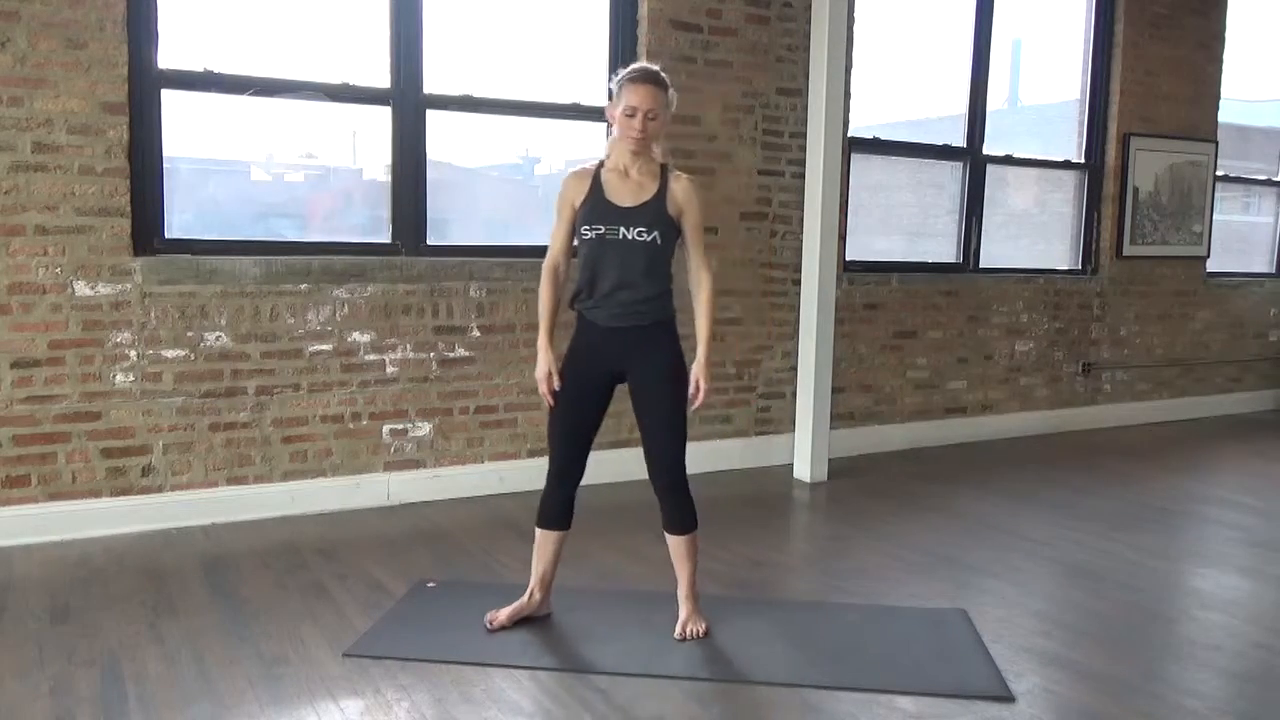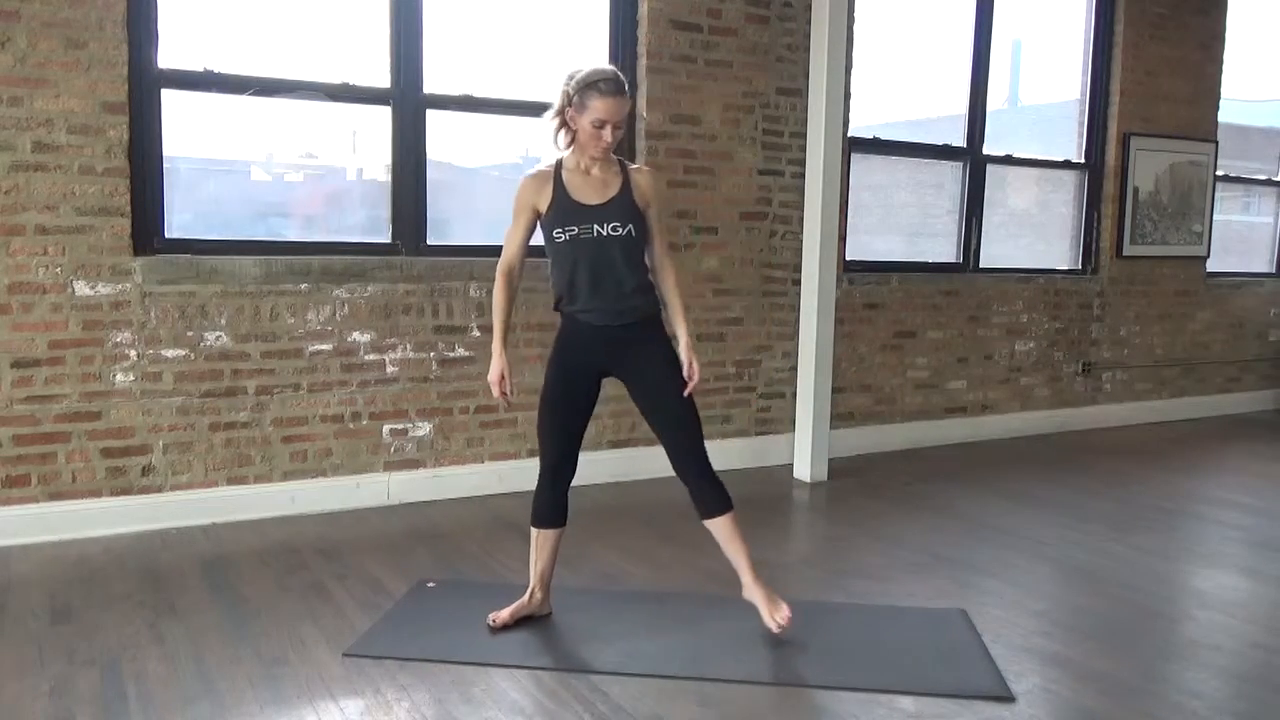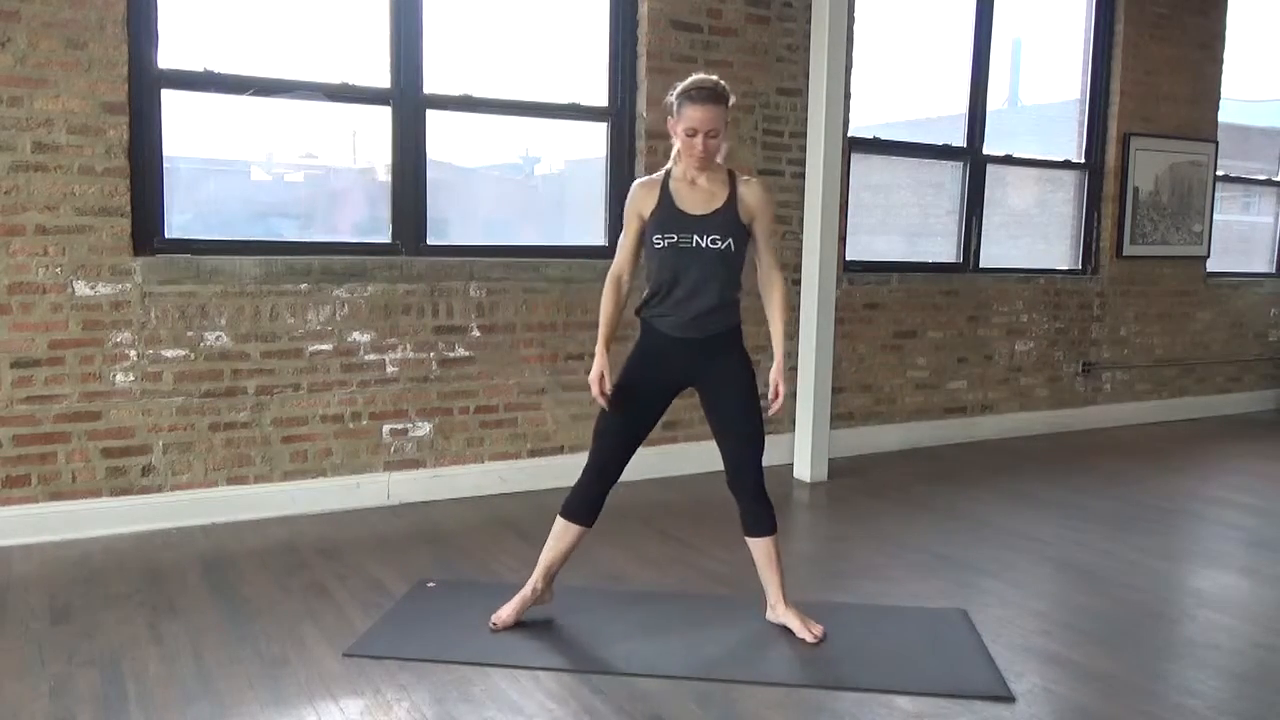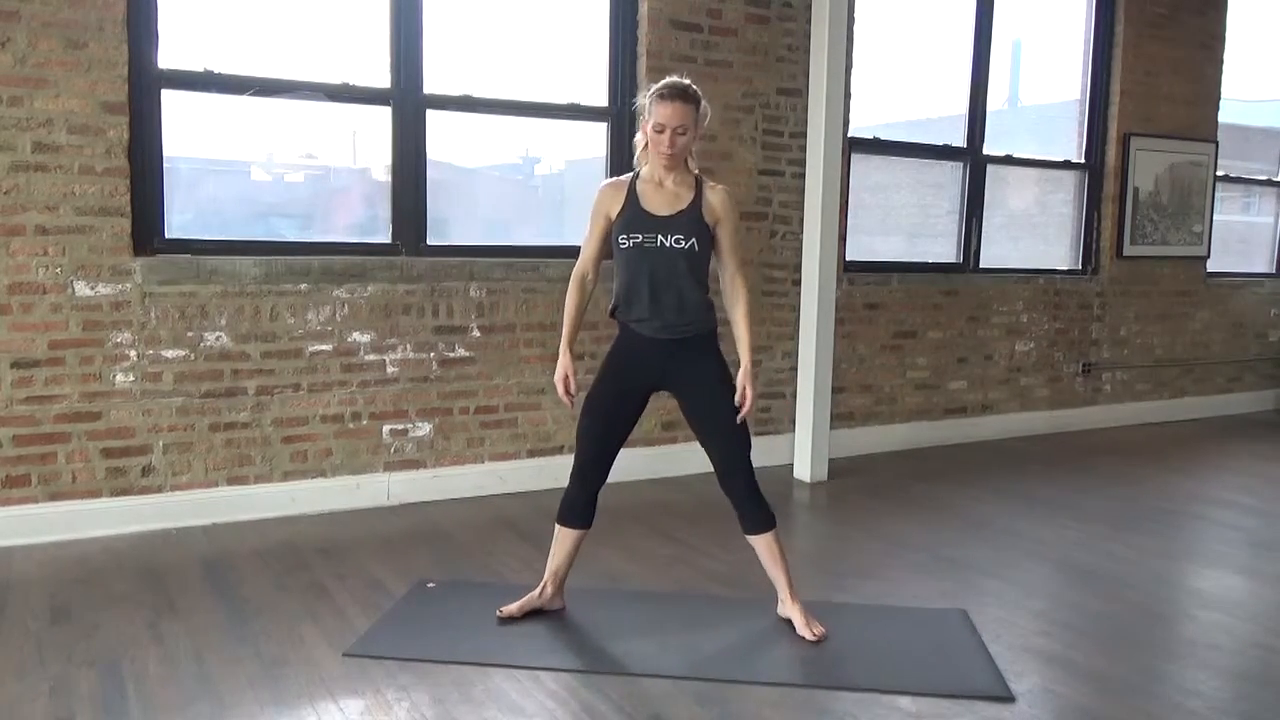
dt=0.5s
person 1, frame 1
left shoulder: (678, 190)
right shoulder: (580, 183)
left elbow: (699, 274)
right elbow: (555, 267)
left wrist: (701, 355)
right wrist: (543, 345)
left hip: (655, 344)
right hip: (592, 341)
left knee: (668, 474)
right knee: (563, 470)
left ankle: (687, 599)
right ankle: (538, 593)
person 1, frame 2
left shoulder: (640, 182)
right shoulder: (540, 186)
left elbow: (660, 262)
right elbow: (508, 268)
left wrist: (684, 338)
right wrist: (499, 348)
left hip: (643, 337)
right hip: (577, 341)
left knee: (692, 461)
right knee: (554, 469)
left ankle: (752, 583)
right ankle: (536, 594)
person 1, frame 3
left shoulder: (749, 195)
right shoulder: (646, 192)
left elbow: (770, 278)
right elbow: (620, 275)
left wrist: (779, 359)
right wrist: (601, 351)
left hip: (722, 352)
right hip: (658, 348)
left knee: (747, 478)
right knee: (600, 468)
left ankle: (778, 602)
right ankle: (537, 585)
person 1, frame 4
left shoulder: (714, 199)
right shoulder: (613, 194)
left elbow: (733, 283)
right elbow: (584, 274)
left wrist: (746, 363)
right wrist: (565, 350)
left hip: (695, 353)
right hip: (632, 350)
left knee: (738, 475)
right knee: (586, 470)
left ankle: (787, 599)
right ankle: (550, 589)
